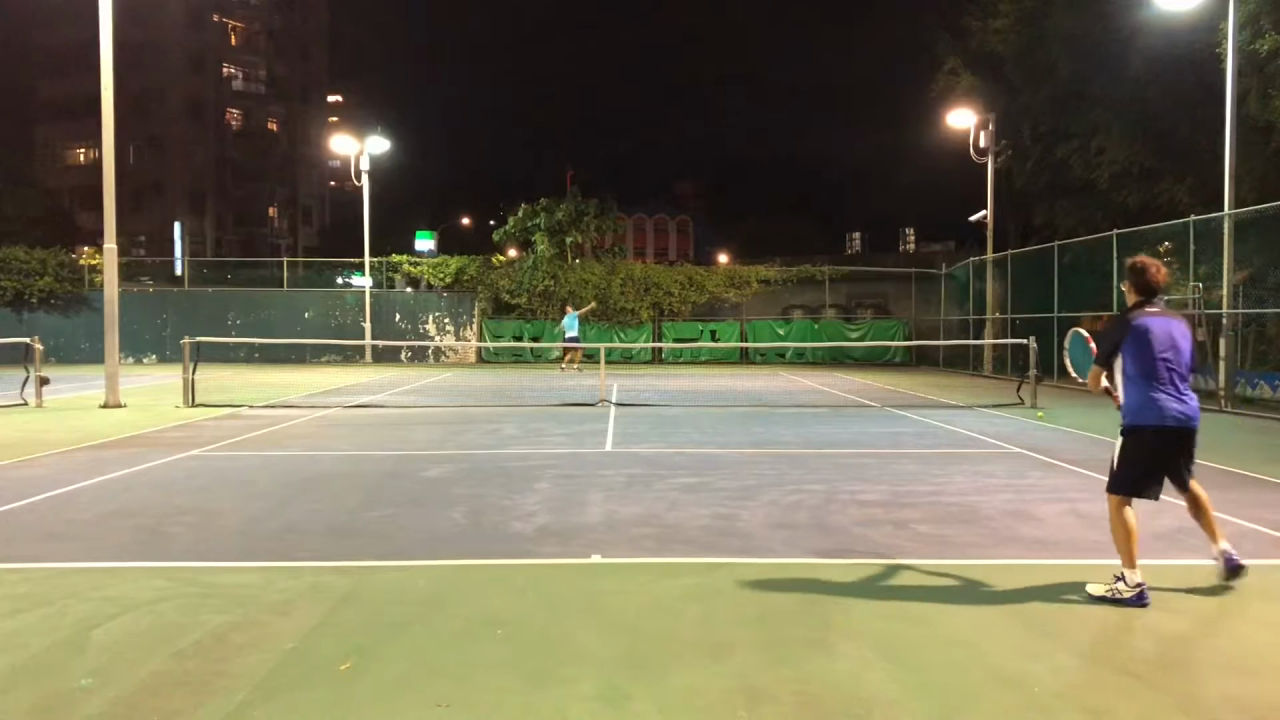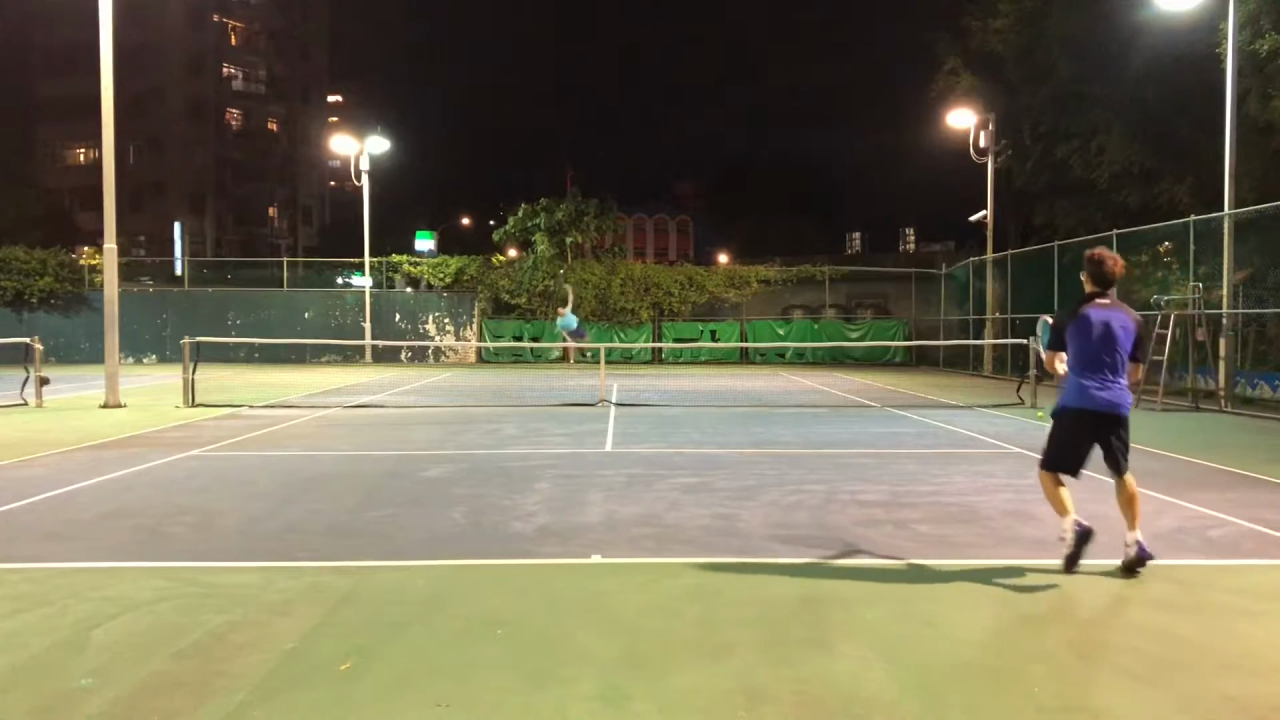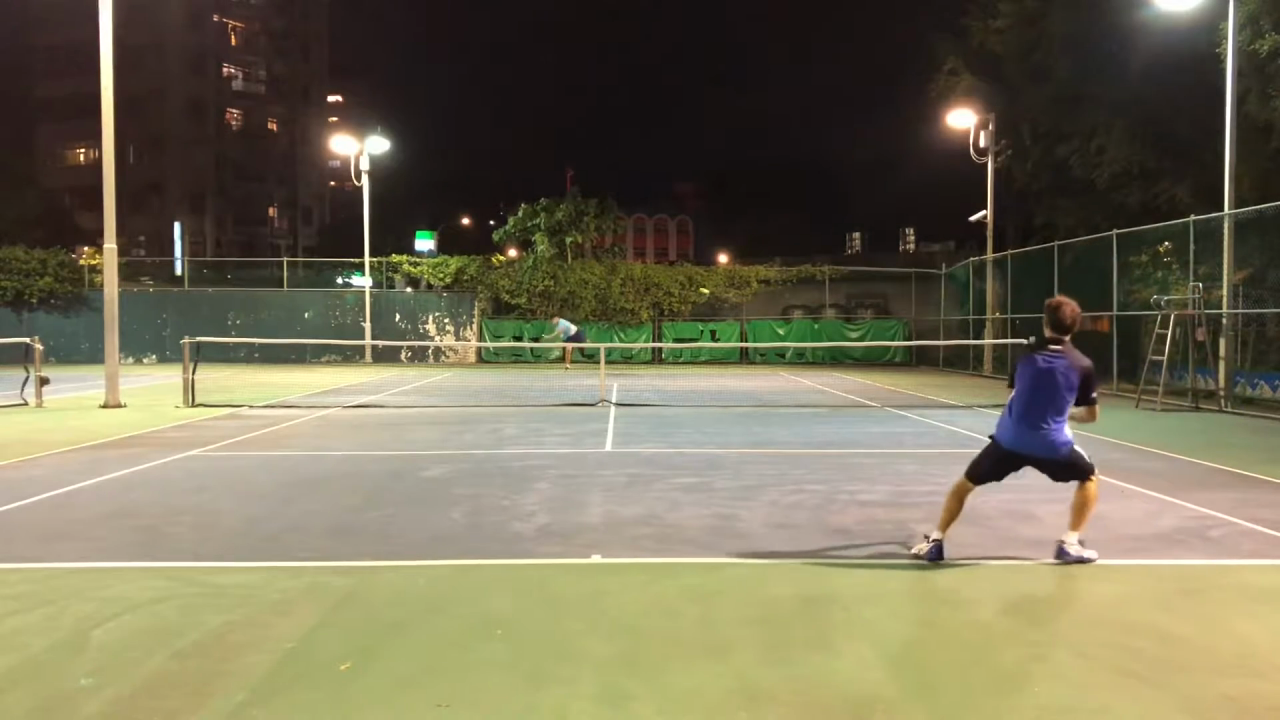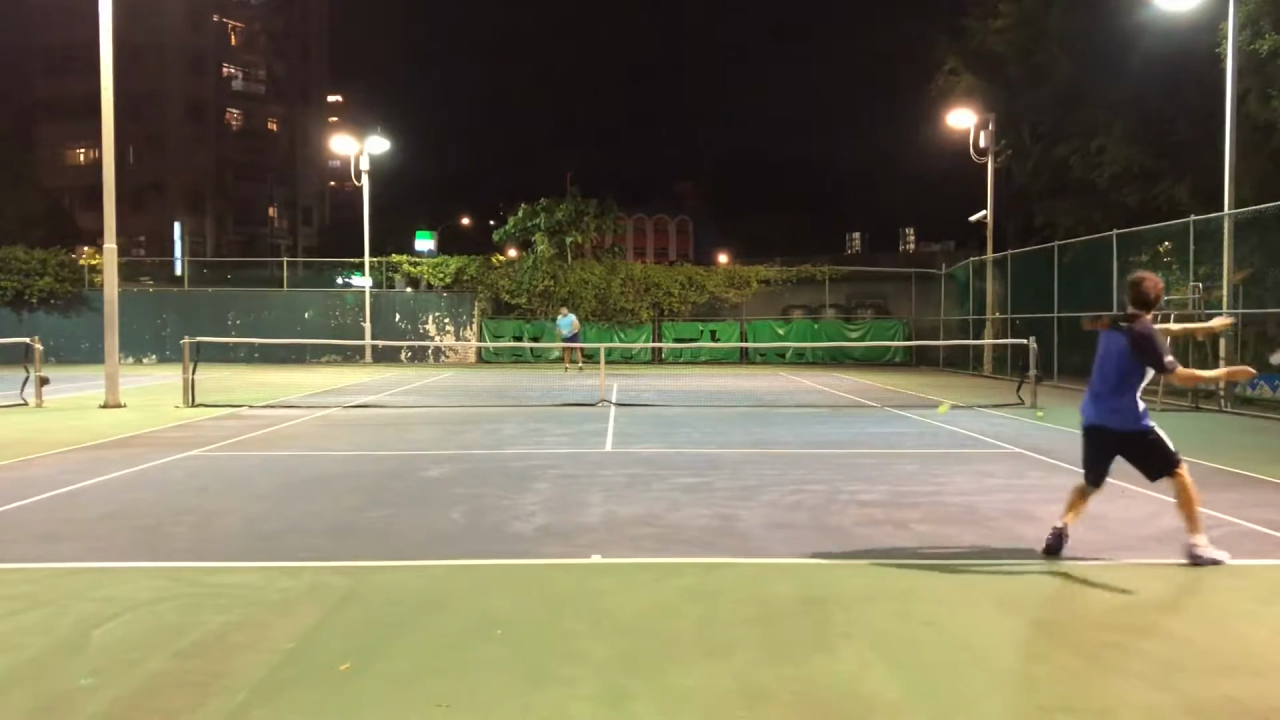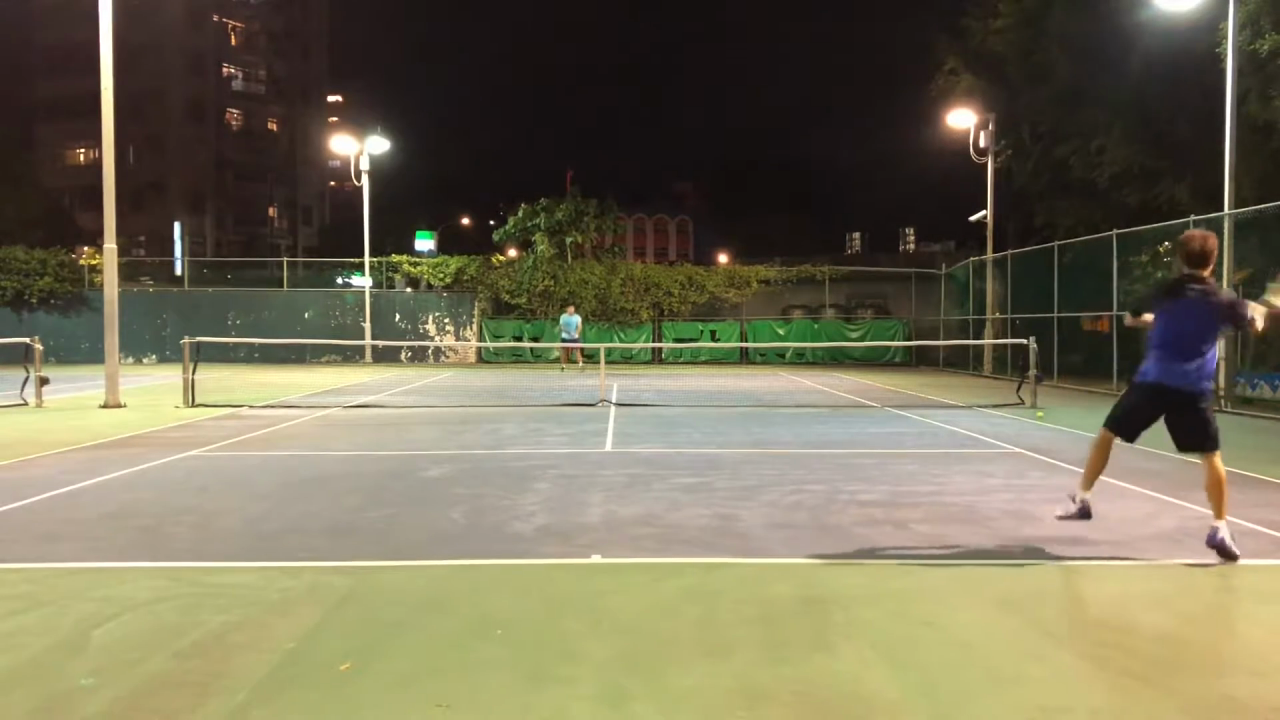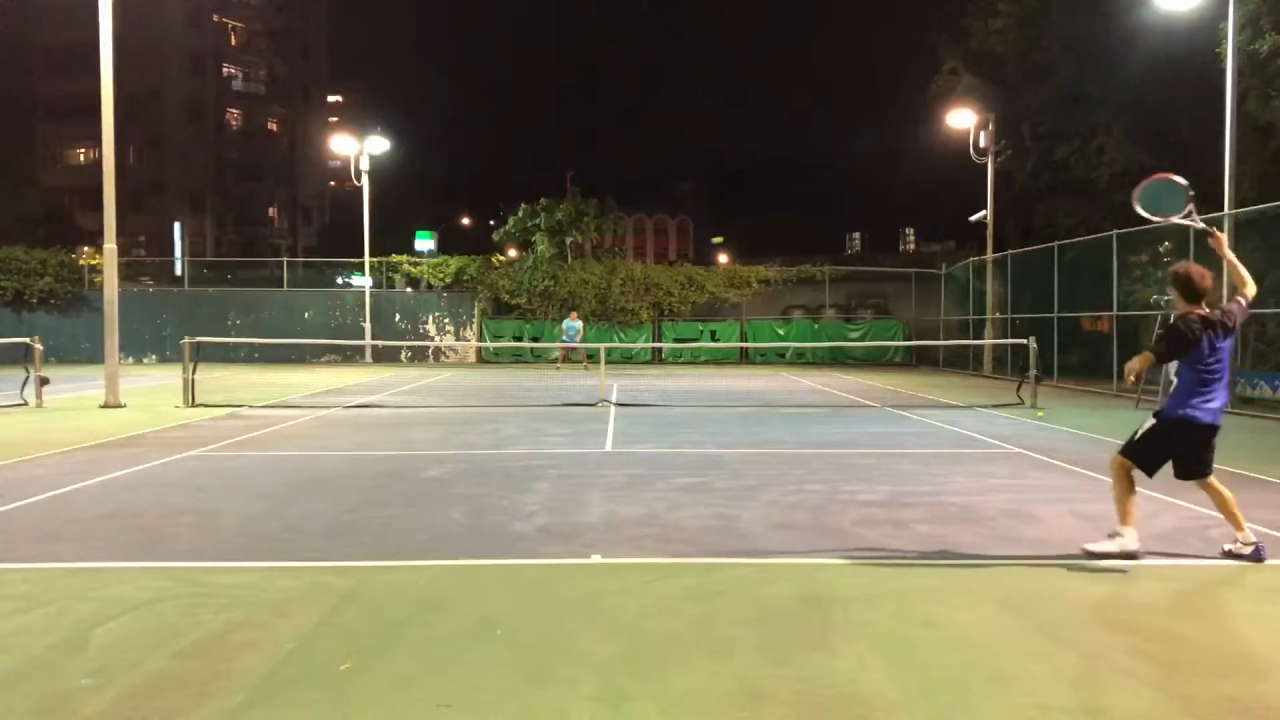
dt=0.4s
person 1, frame 1
left shoulder: (1124, 325)
right shoulder: (1181, 324)
left elbow: (1094, 383)
left wrist: (1106, 385)
left hip: (1146, 421)
right hip: (1185, 418)
left knee: (1118, 499)
right knee: (1188, 486)
left ankle: (1131, 583)
right ankle: (1225, 552)
person 1, frame 2
left shoulder: (1072, 315)
right shoulder: (1132, 319)
left elbow: (1052, 363)
right elbow: (1134, 373)
left wrist: (1062, 370)
left hip: (1077, 405)
right hip: (1116, 406)
left knee: (1050, 474)
right knee: (1122, 474)
left ankle: (1073, 525)
right ankle: (1134, 542)
person 1, frame 3
left shoulder: (1025, 358)
right shoulder: (1082, 365)
right elbow: (1089, 416)
left hip: (1010, 439)
right hip: (1052, 445)
left knee: (966, 484)
right knee: (1089, 478)
left ankle: (935, 541)
right ankle: (1070, 544)
person 1, frame 4
left shoulder: (1112, 327)
right shoulder: (1146, 334)
right elbow: (1179, 376)
left wrist: (1204, 327)
right wrist: (1225, 373)
left hip: (1094, 421)
right hip: (1129, 423)
left knee: (1090, 484)
right knee: (1178, 474)
left ankle: (1061, 530)
right ankle: (1197, 543)
person 1, frame 5
left shoulder: (1168, 291)
right shoulder: (1223, 299)
left elbow: (1134, 320)
right elbow: (1255, 325)
right wrist: (1257, 312)
left hip: (1152, 382)
right hip: (1192, 389)
left knee: (1107, 435)
right knee: (1211, 458)
left ankle: (1082, 500)
right ankle: (1219, 529)
person 1, frame 6
left shoulder: (1182, 329)
right shoulder: (1227, 320)
left elbow: (1142, 363)
right elbow: (1249, 289)
left wrist: (1130, 368)
right wrist: (1225, 251)
left hip: (1178, 418)
right hip: (1209, 420)
left knee: (1121, 465)
right knee: (1204, 480)
left ankle: (1125, 535)
right ankle: (1248, 542)
